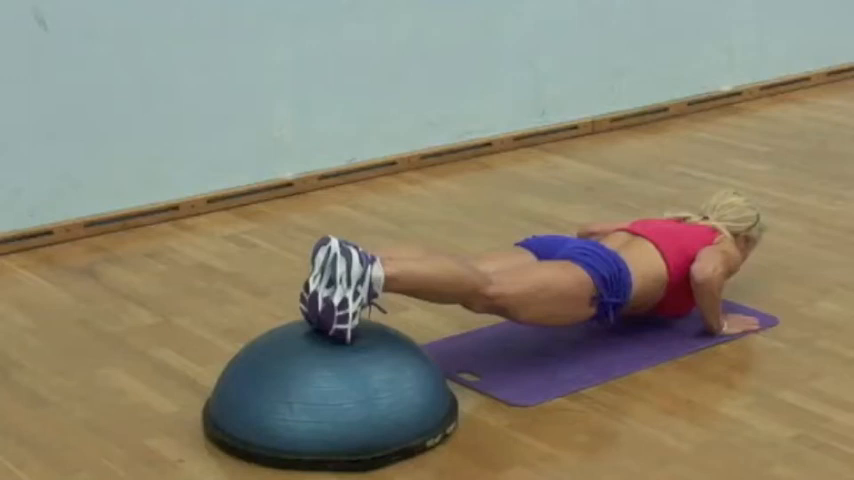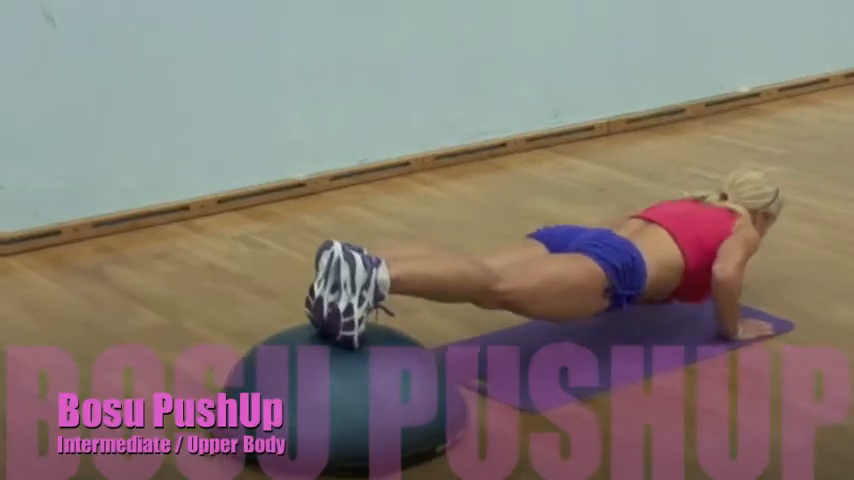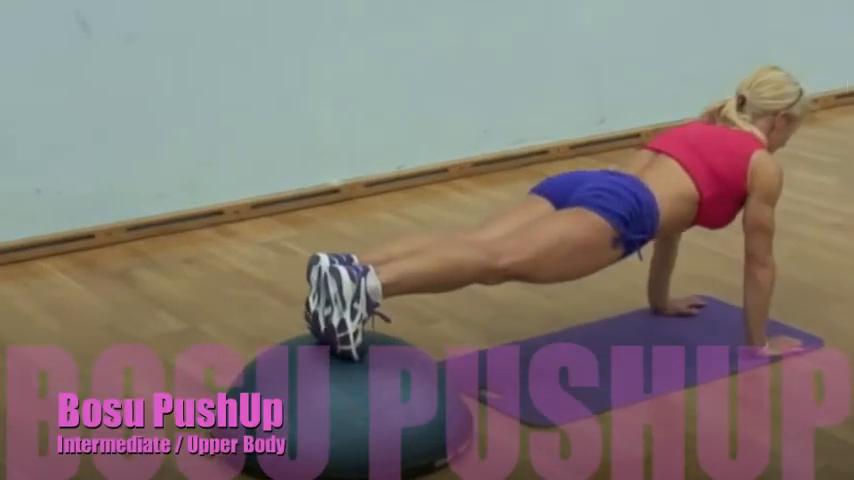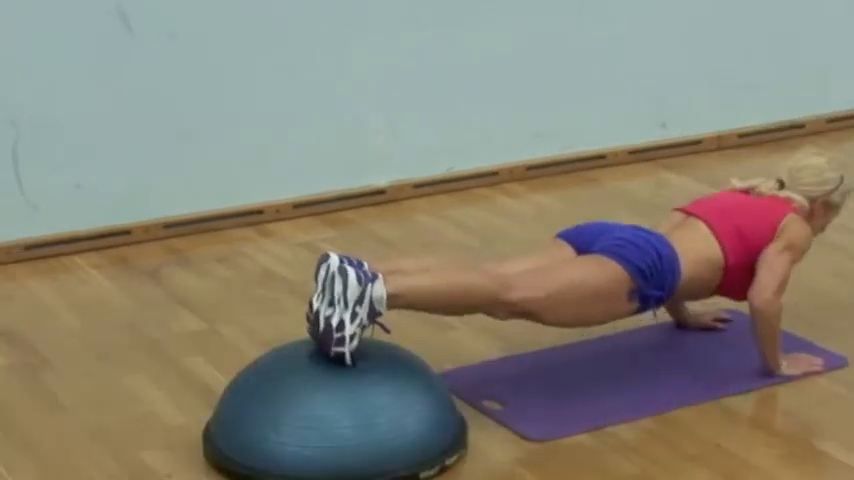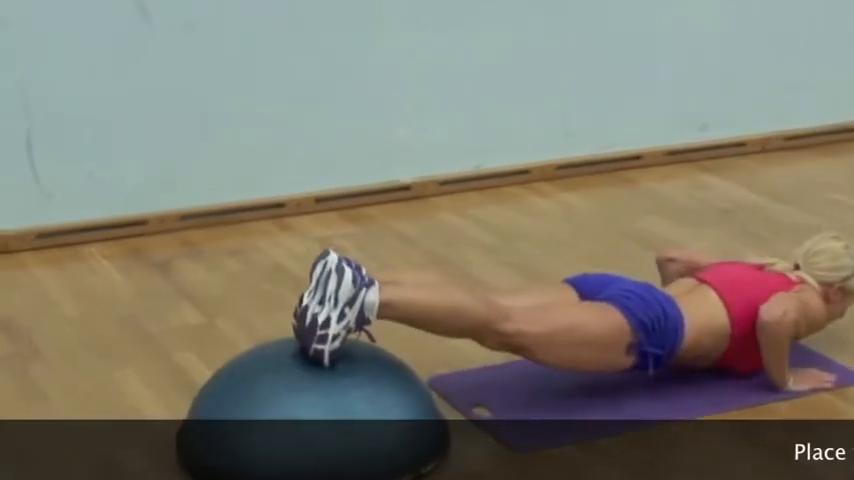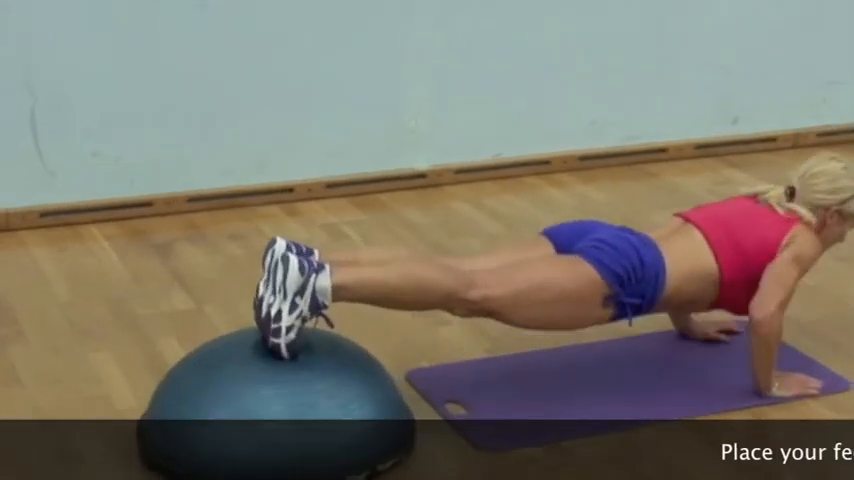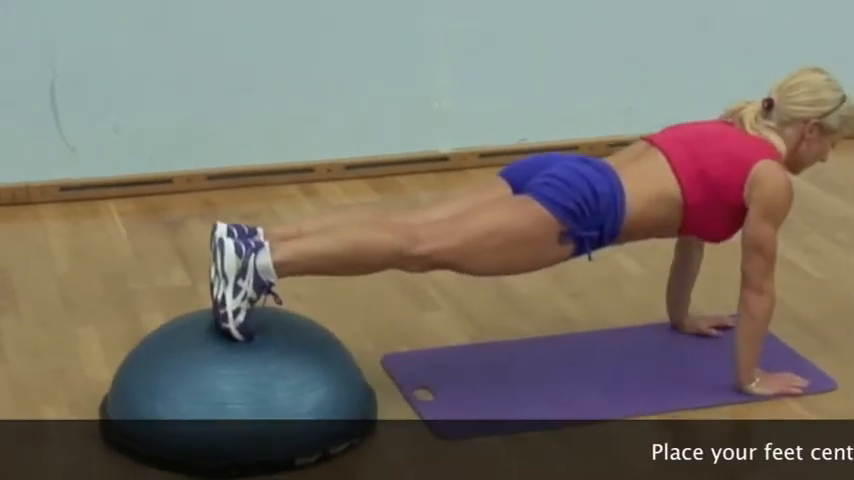
dt=0.7s
person 1, frame 1
left shoulder: (664, 225)
right shoulder: (724, 251)
left elbow: (587, 230)
right elbow: (703, 274)
right wrist: (717, 324)
left hip: (559, 249)
right hip: (602, 276)
left knee: (471, 280)
right knee: (491, 293)
left ankle: (353, 261)
right ankle: (369, 275)
person 1, frame 2
left shoulder: (681, 205)
right shoulder: (743, 232)
right elbow: (724, 276)
left wrist: (637, 277)
right wrist: (732, 328)
left hip: (568, 240)
right hip: (614, 267)
left knee: (480, 273)
right knee: (501, 289)
left ankle: (356, 264)
right ankle: (376, 278)
person 1, frame 3
left shoulder: (697, 130)
right shoulder: (763, 166)
left elbow: (671, 213)
right elbow: (760, 261)
left wrist: (658, 301)
right wrist: (759, 344)
left hip: (578, 183)
right hip: (618, 208)
left knee: (470, 245)
right knee: (501, 263)
left ankle: (347, 268)
right ankle: (369, 287)
person 1, frame 4
left shoulder: (738, 196)
right shoulder: (795, 228)
right elbow: (763, 300)
left wrist: (682, 314)
right wrist: (776, 363)
left hip: (602, 236)
right hip: (638, 265)
left knee: (490, 277)
right knee: (512, 298)
left ankle: (357, 275)
right ankle: (375, 294)
person 1, frame 5
left shoulder: (753, 271)
right shoulder: (808, 304)
left elbow: (670, 256)
right elbow: (773, 318)
right wrist: (783, 378)
left hip: (612, 290)
right hip: (643, 326)
left knee: (491, 311)
right knee: (509, 330)
left ankle: (353, 281)
right ankle: (365, 300)
person 1, frame 6
left shoulder: (750, 205)
right shoulder: (803, 242)
right elbow: (764, 314)
left wrist: (686, 323)
right wrist: (768, 383)
left hip: (596, 239)
right hip: (620, 274)
left knee: (456, 275)
right knee: (475, 295)
left ankle: (307, 262)
right ankle: (320, 285)
person 1, frame 7
left shoulder: (727, 135)
right shoulder: (771, 178)
left elbow: (690, 222)
right elbow: (756, 289)
left wrist: (681, 318)
right wrist: (751, 377)
left hip: (559, 173)
right hip: (581, 205)
left knee: (408, 228)
right knee: (424, 249)
left ankle: (252, 241)
right ankle: (263, 263)
